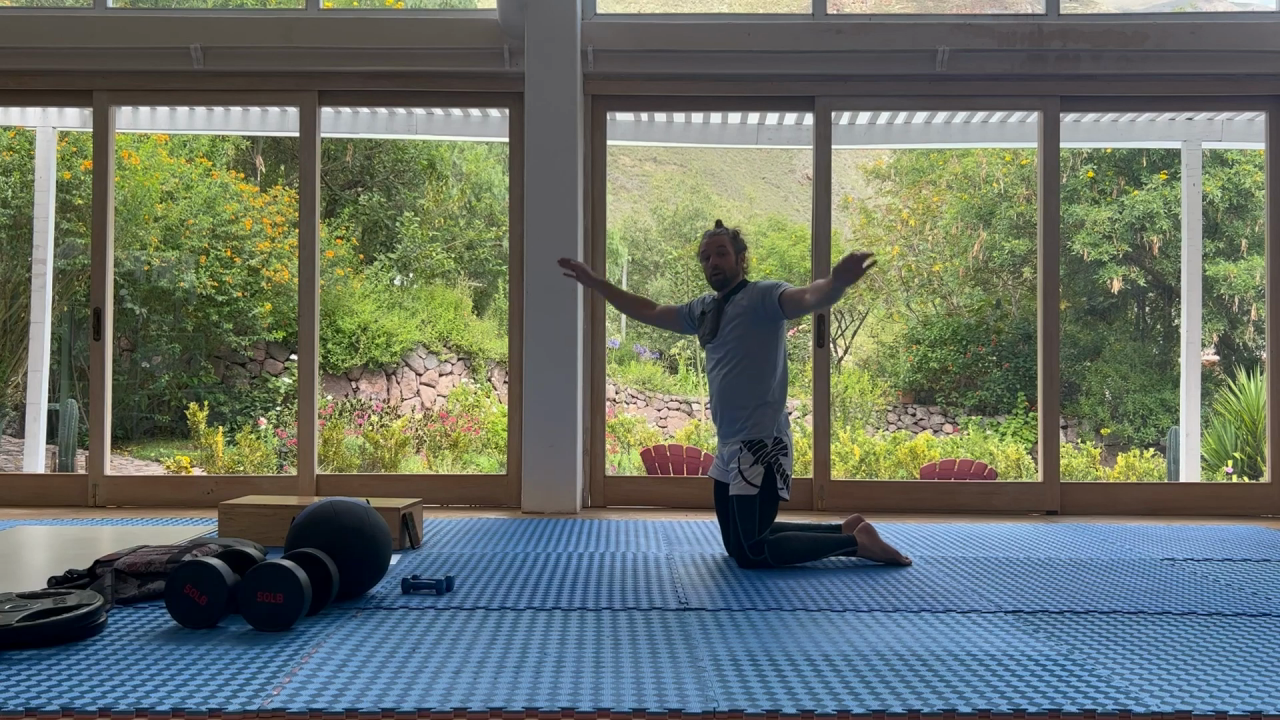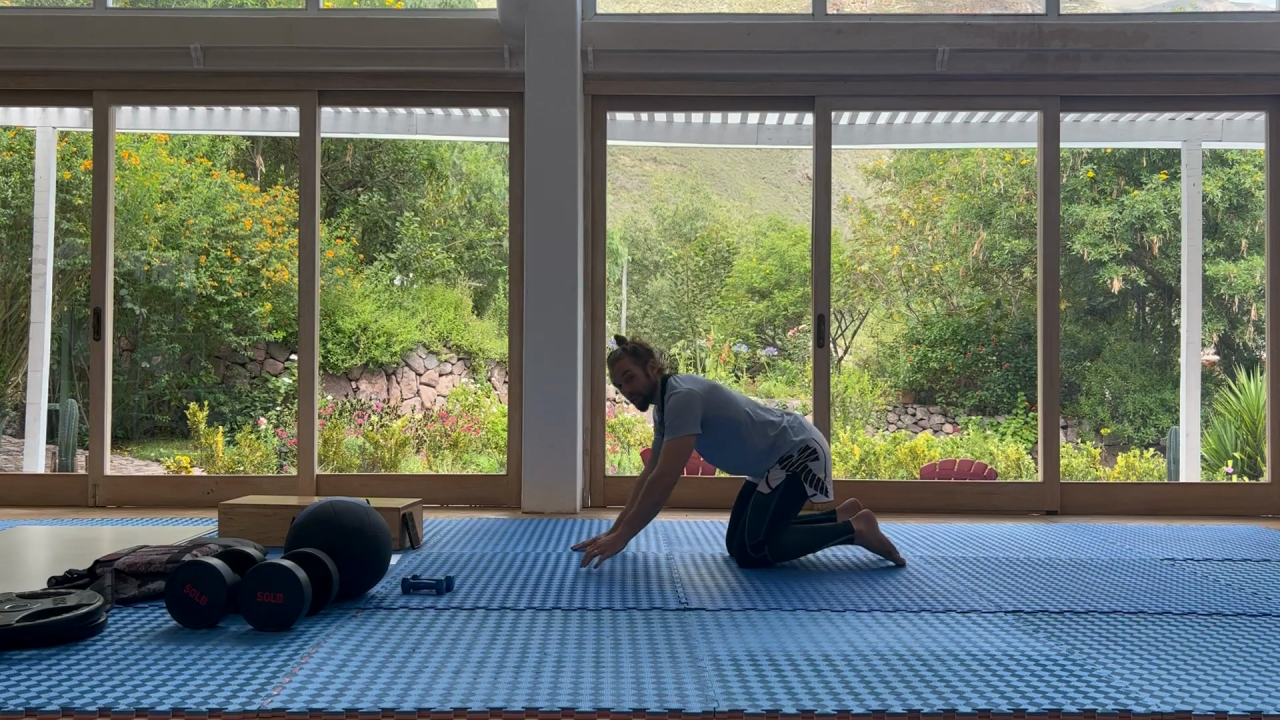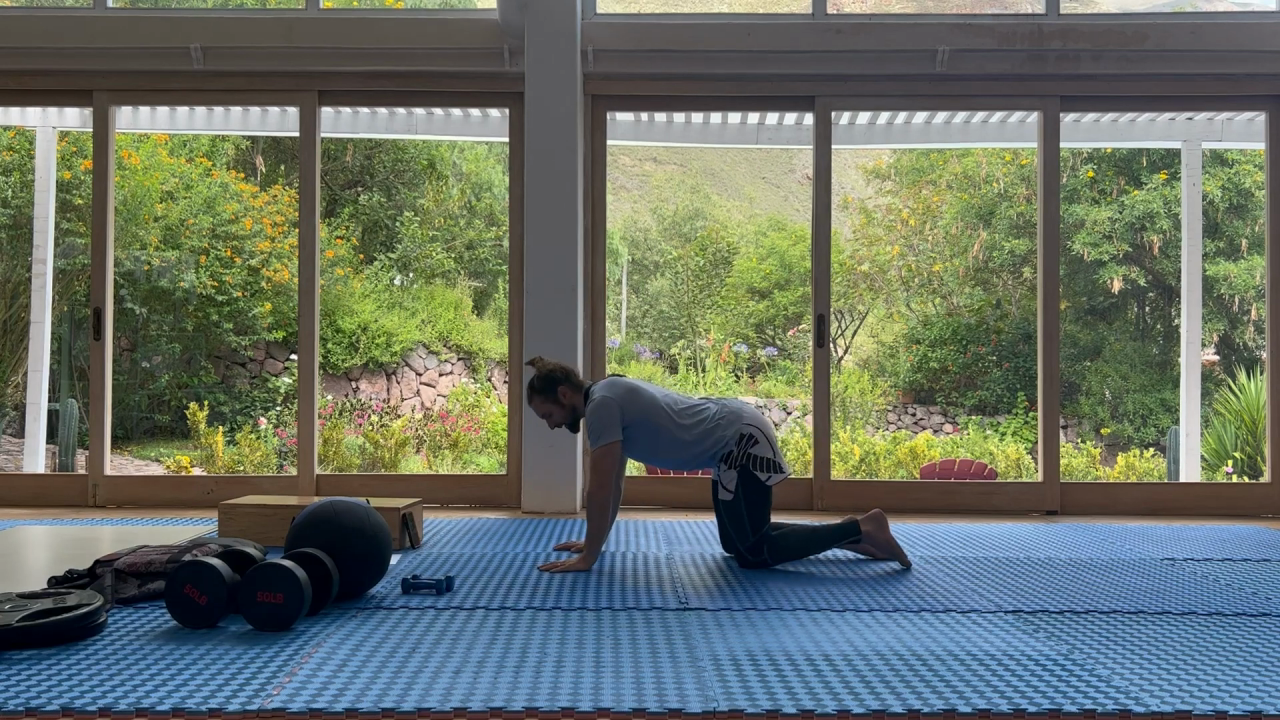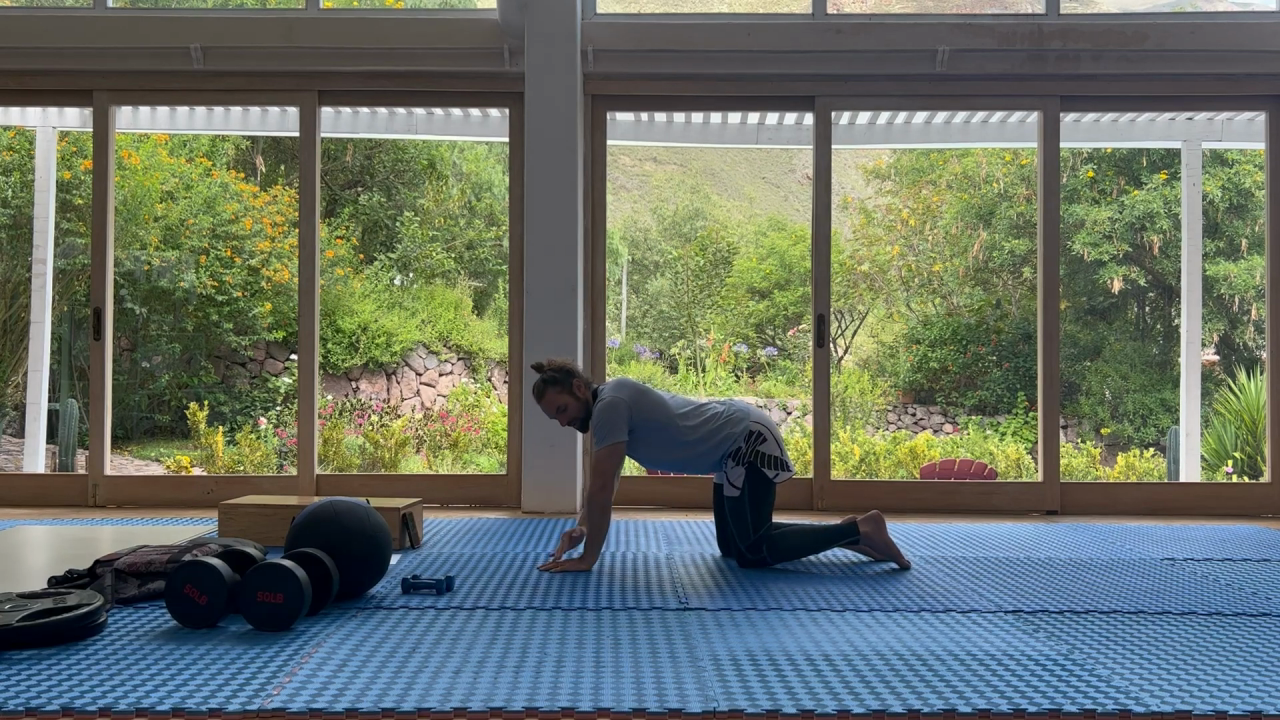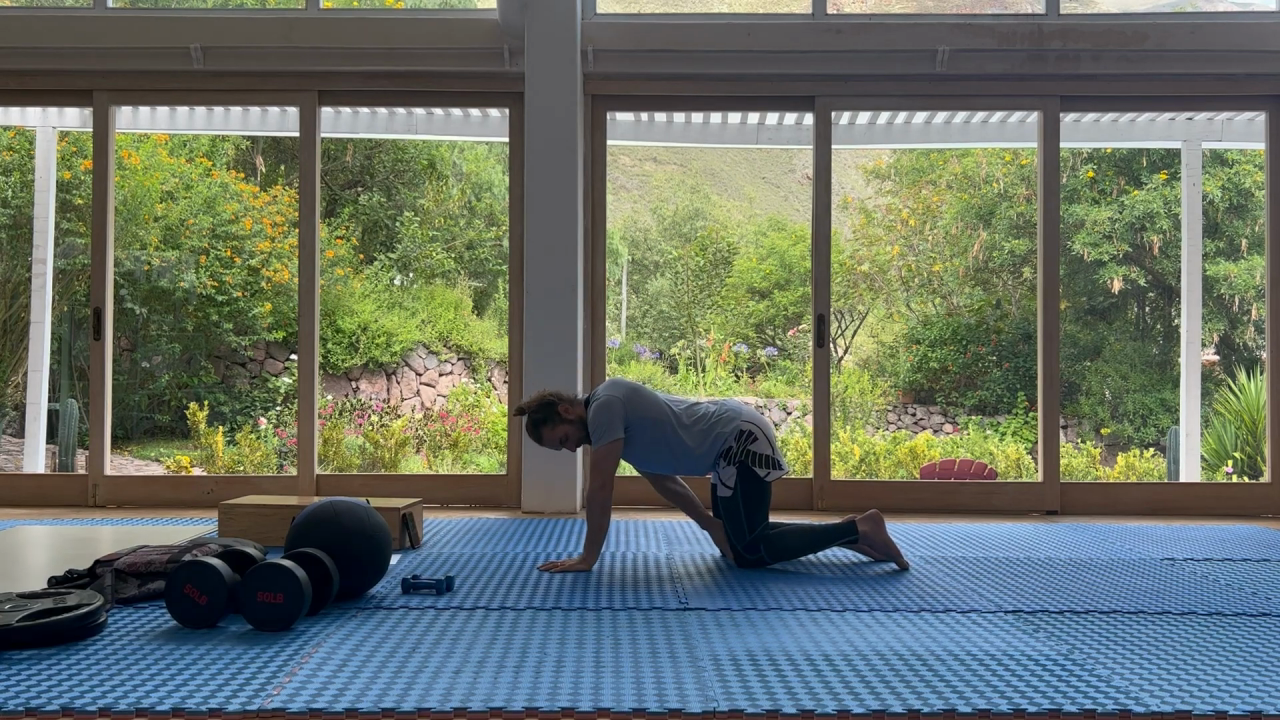
dt=1s
person 1, frame 1
left shoulder: (763, 295)
right shoulder: (705, 309)
left elbow: (811, 298)
right elbow: (649, 312)
left wrist: (837, 281)
right wrist: (595, 282)
left hip: (760, 444)
right hip: (731, 446)
left knee: (750, 552)
right knee: (740, 542)
left ankle: (857, 540)
right ankle: (844, 531)
person 1, frame 2
left shoulder: (682, 397)
right shoulder: (666, 408)
left elbow: (665, 479)
right elbow: (649, 477)
left wrist: (621, 538)
right wrist: (613, 531)
left hip: (799, 454)
right hip: (779, 459)
left knee: (752, 552)
right knee: (740, 543)
left ankle: (854, 529)
right ankle: (840, 516)
person 1, frame 3
left shoulder: (600, 405)
right shoulder: (612, 395)
left elbow: (600, 489)
right elbow: (614, 483)
left wrist: (588, 556)
right wrist: (595, 540)
left hip: (742, 441)
right hip: (735, 433)
left knee: (754, 553)
right knee: (737, 542)
left ankle: (861, 529)
right ankle: (847, 531)
person 1, frame 4
left shoulder: (609, 405)
right shoulder: (610, 404)
left elbow: (600, 489)
right elbow: (603, 485)
left wrist: (588, 558)
right wrist: (580, 531)
left hip: (748, 439)
right hip: (737, 439)
left knee: (753, 553)
right knee: (731, 545)
left ankle: (858, 530)
right ankle: (845, 532)
person 1, frame 5
left shoulder: (603, 407)
right shoulder: (614, 415)
left elbow: (600, 491)
right elbow: (664, 477)
left wrist: (587, 558)
right wrist: (708, 521)
left hip: (740, 437)
right hip: (733, 436)
left knee: (750, 552)
right knee: (736, 541)
left ankle: (857, 529)
right ankle: (847, 532)
